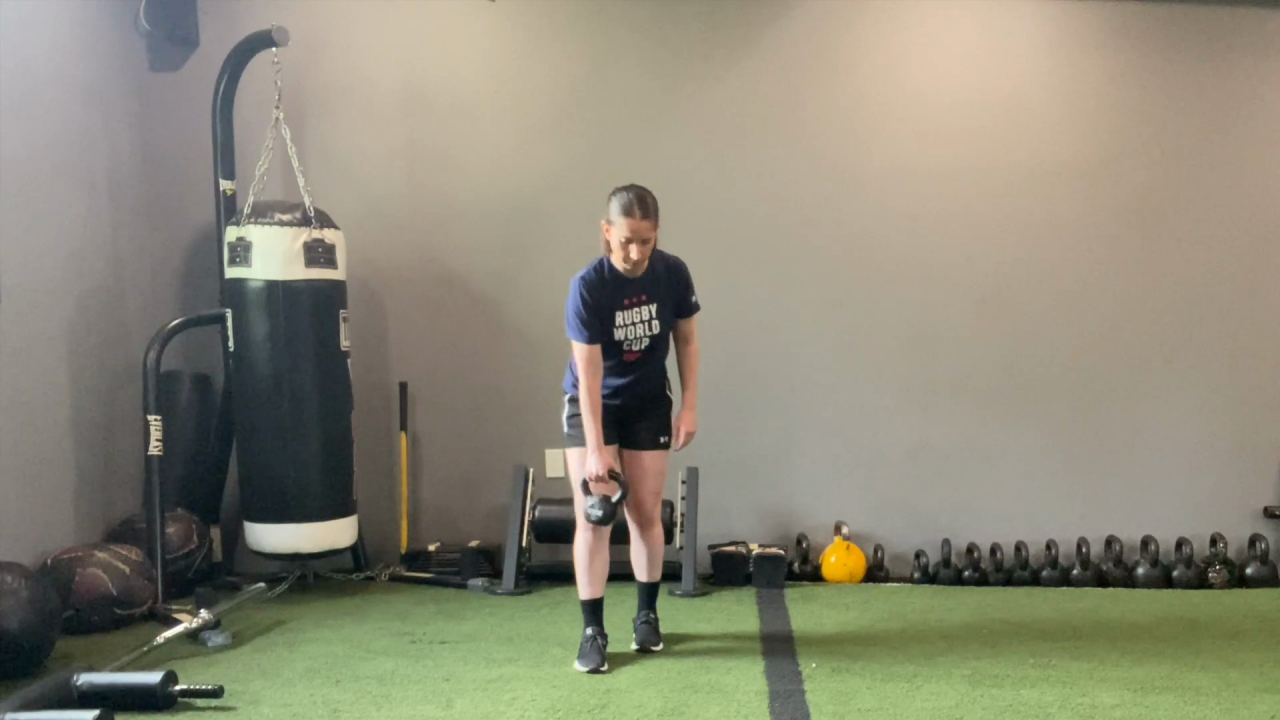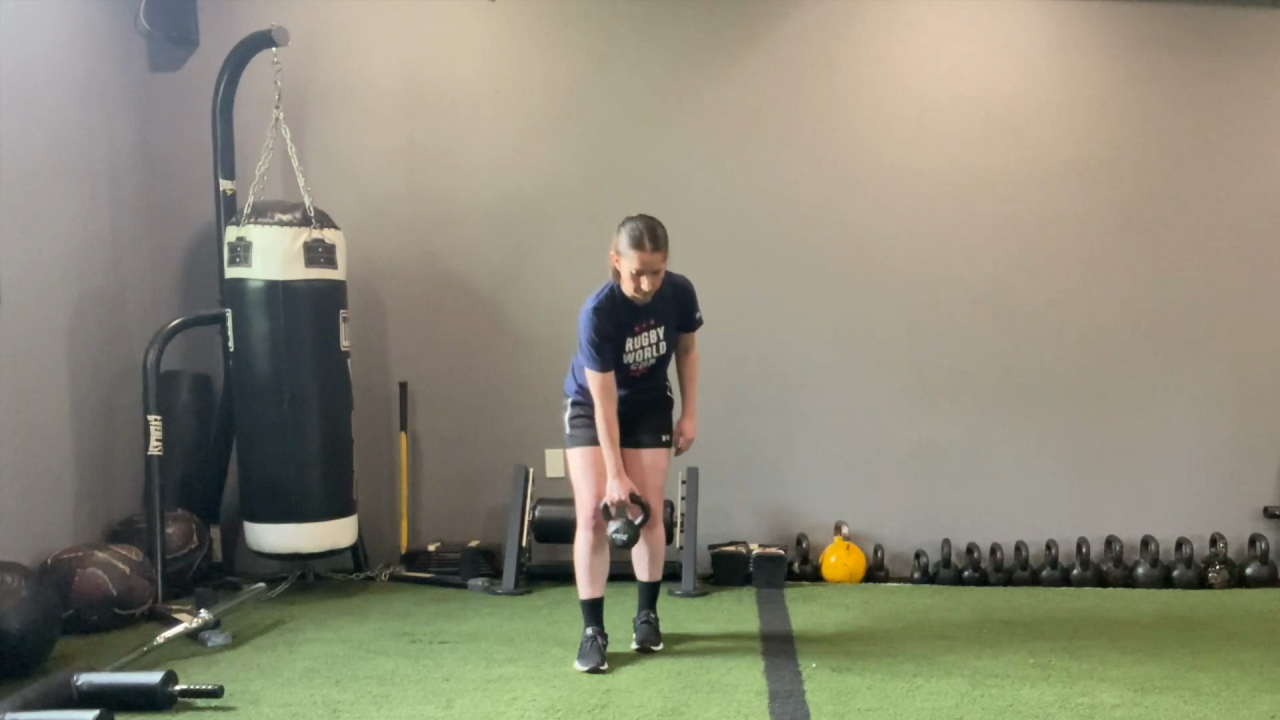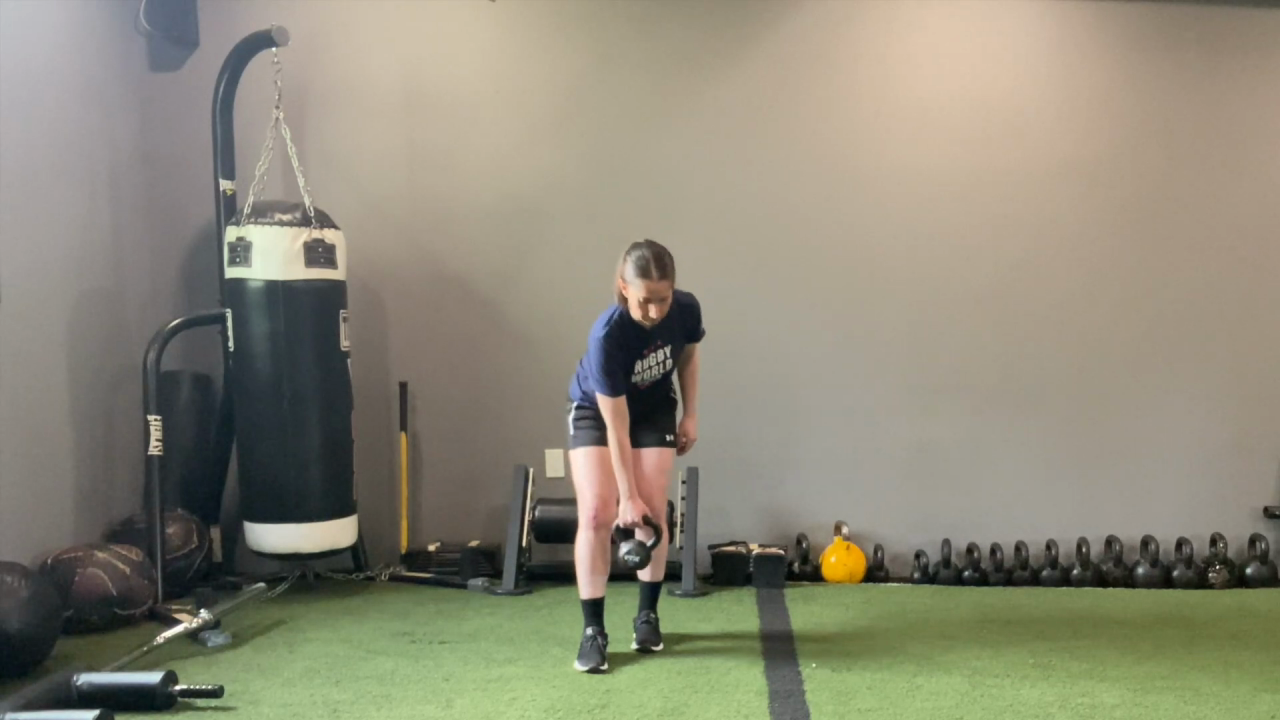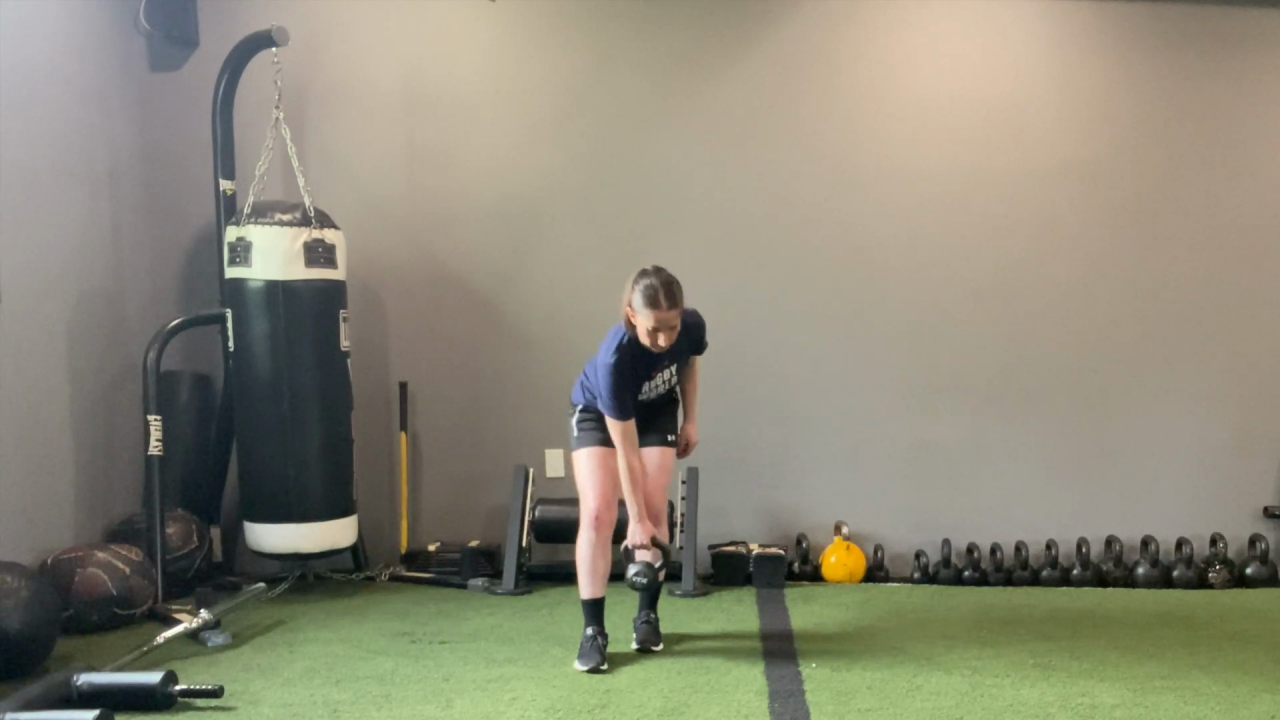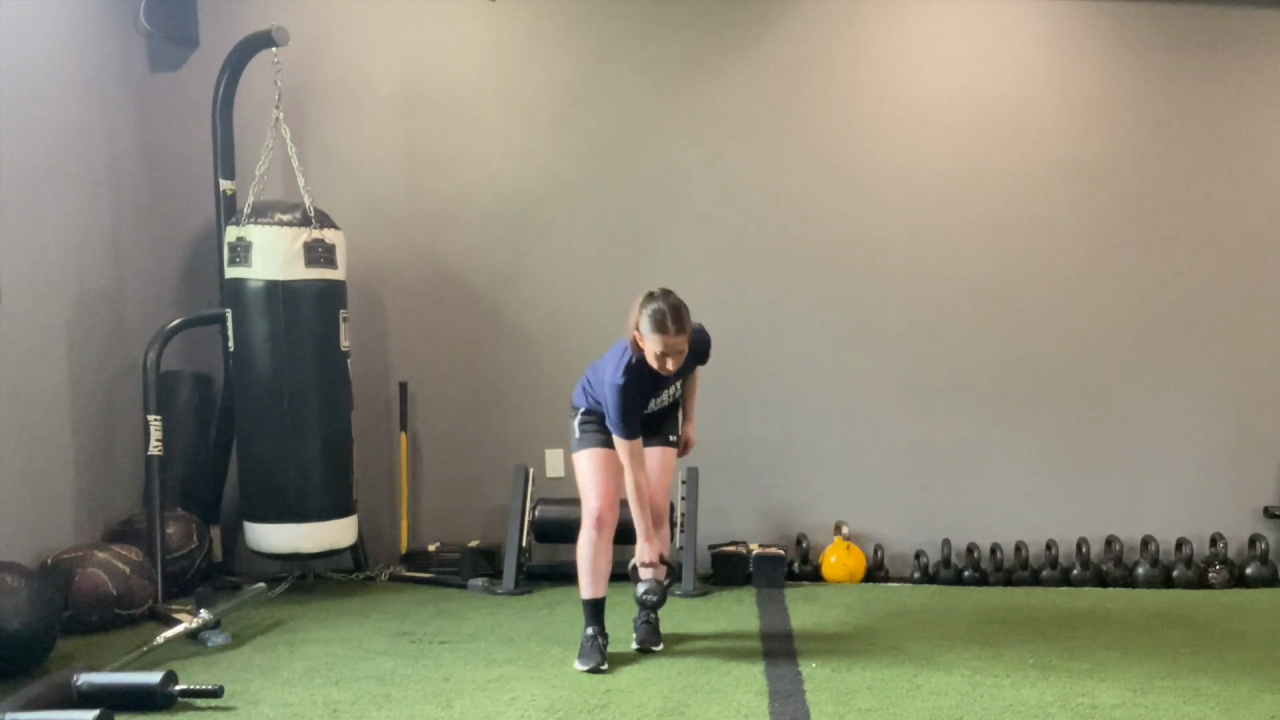
dt=0.3s
person 1, frame 1
left shoulder: (673, 273)
right shoulder: (588, 286)
left elbow: (686, 341)
right elbow: (588, 375)
left wrist: (688, 407)
right wrist: (596, 449)
left hip: (648, 403)
right hip: (591, 405)
left knee: (645, 511)
right knee: (592, 512)
left ankle: (647, 615)
right ankle: (593, 631)
person 1, frame 2
left shoulder: (680, 292)
right shoulder: (598, 311)
left elbow: (686, 351)
right elbow: (604, 401)
left wrist: (689, 413)
right wrist: (615, 474)
left hip: (650, 405)
right hip: (589, 407)
left knee: (649, 511)
right knee: (594, 512)
left ankle: (647, 615)
right ankle: (592, 631)
person 1, frame 3
left shoulder: (686, 308)
right shoulder: (607, 335)
right elbow: (616, 428)
left wrist: (690, 415)
right wrist: (627, 496)
left hip: (655, 409)
right hip: (594, 410)
left knee: (654, 510)
right knee: (597, 513)
left ankle: (647, 615)
right ankle: (593, 630)
person 1, frame 4
left shoulder: (693, 325)
right shoulder: (615, 358)
right elbow: (626, 452)
left wrist: (690, 420)
right wrist: (636, 519)
left hip: (657, 414)
right hip: (597, 415)
left knee: (656, 510)
right knee: (598, 513)
left ankle: (647, 615)
right ankle: (593, 631)
person 1, frame 5
left shoulder: (698, 341)
right shoulder: (621, 377)
right elbow: (634, 470)
left wrist: (688, 421)
right wrist: (644, 538)
left hip: (657, 417)
right hip: (596, 416)
left knee: (657, 509)
right knee: (599, 513)
left ankle: (648, 616)
right ankle: (593, 631)
